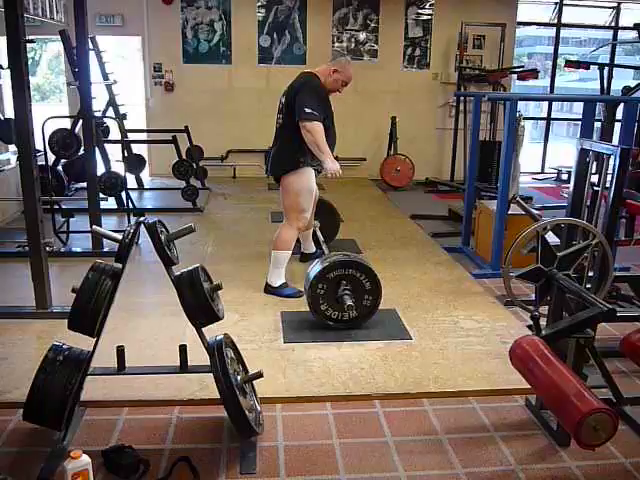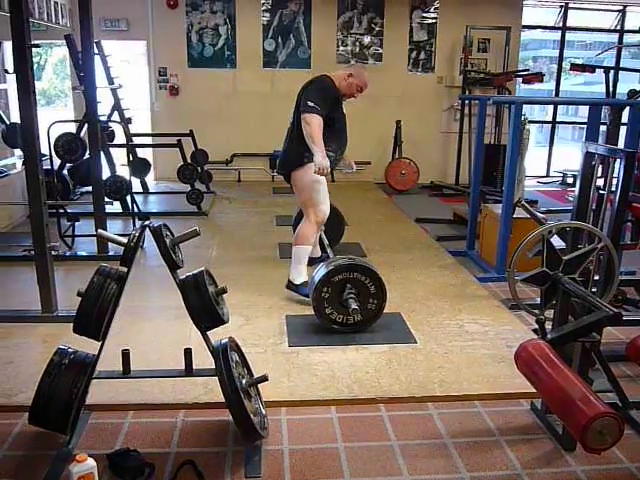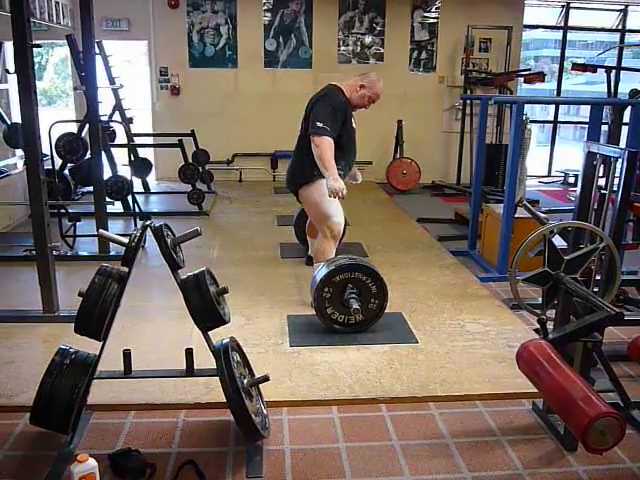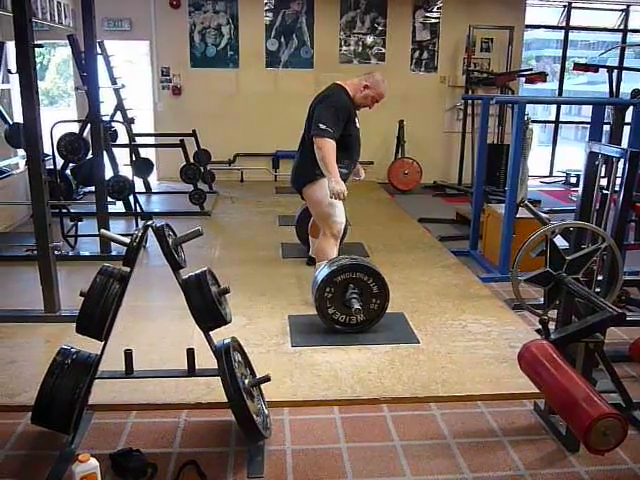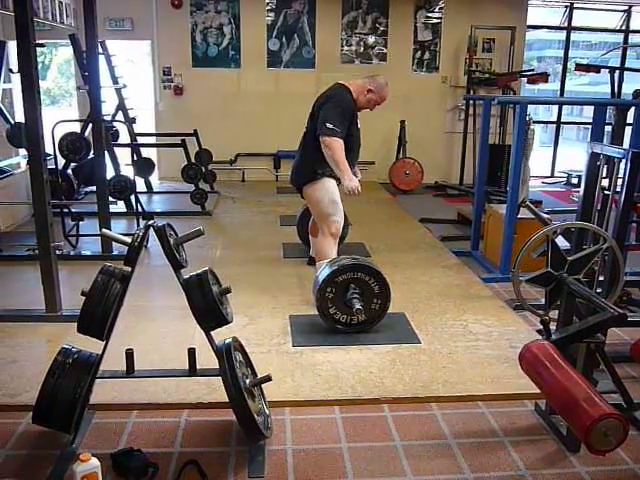
dt=0.4s
person 1, frame 1
left shoulder: (306, 84)
right shoulder: (312, 87)
right elbow: (309, 126)
left wrist: (322, 157)
right wrist: (328, 159)
left hip: (294, 160)
right hip: (296, 163)
left knee: (310, 203)
right knee: (295, 220)
left ankle: (309, 250)
right ankle: (274, 281)
person 1, frame 2
left shoulder: (331, 93)
right shoulder: (322, 87)
right elbow: (310, 118)
left wrist: (342, 157)
right wrist: (319, 153)
left hip: (311, 162)
right hip: (306, 161)
left knee: (319, 208)
right knee: (316, 215)
left ankle: (314, 254)
right ankle: (297, 278)
person 1, frame 3
left shoulder: (341, 101)
right shoulder: (331, 101)
right elbow: (320, 139)
left wrist: (349, 169)
right wrist: (332, 177)
left hip: (319, 174)
right hip: (313, 175)
left knee: (320, 217)
right knee: (333, 228)
left ankle: (313, 255)
person 1, frame 4
left shoulder: (343, 98)
right shoulder: (335, 101)
right elbow: (323, 140)
left wrist: (353, 165)
right wrist: (334, 178)
left hip: (321, 173)
right hip: (317, 174)
left knee: (322, 216)
right knee: (333, 228)
left ankle: (315, 255)
person 1, frame 5
left shoulder: (341, 96)
right shoulder: (340, 101)
right elbow: (329, 140)
left wrist: (350, 168)
right wrist: (346, 176)
left hip: (317, 170)
right hip: (317, 172)
left knee: (321, 215)
right knee: (332, 227)
left ankle: (316, 255)
